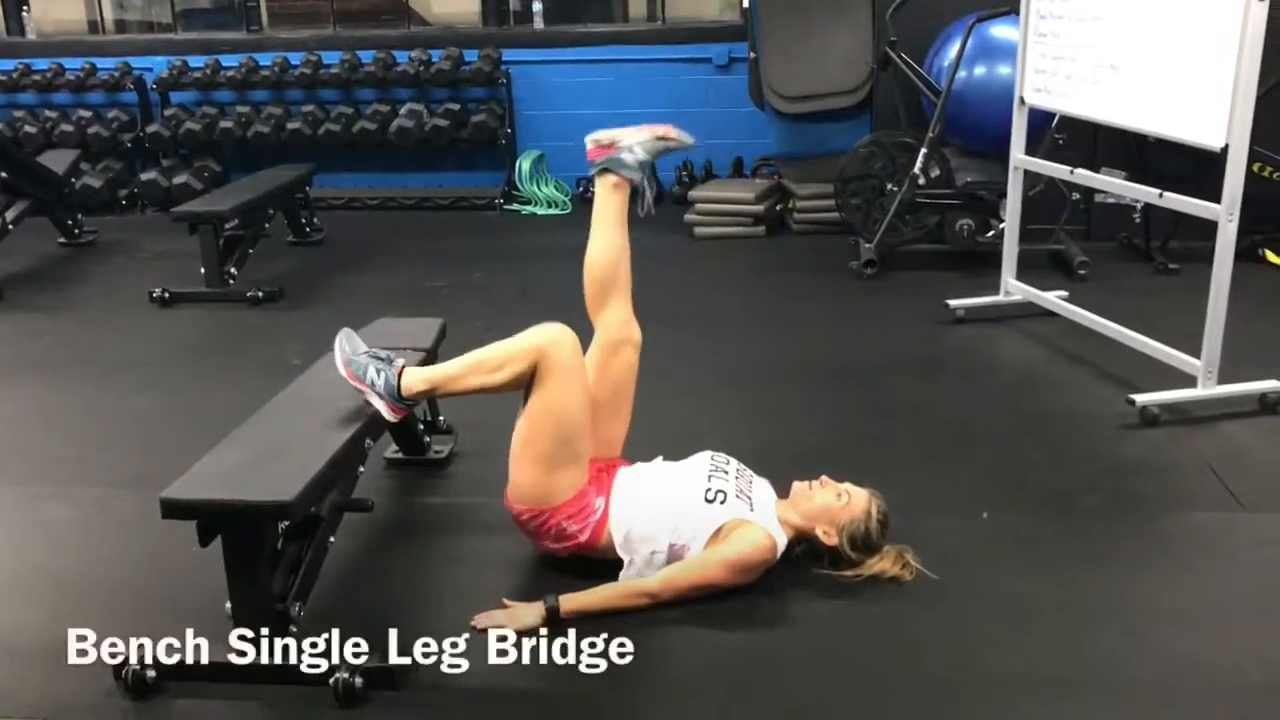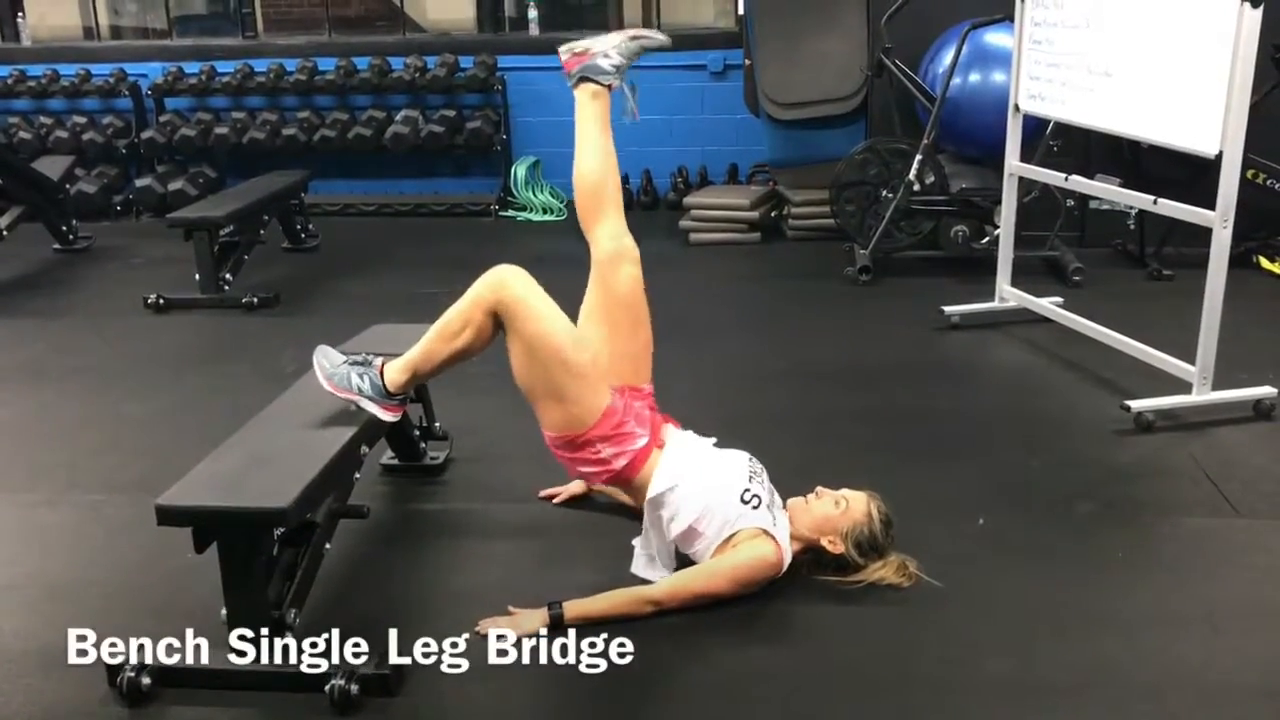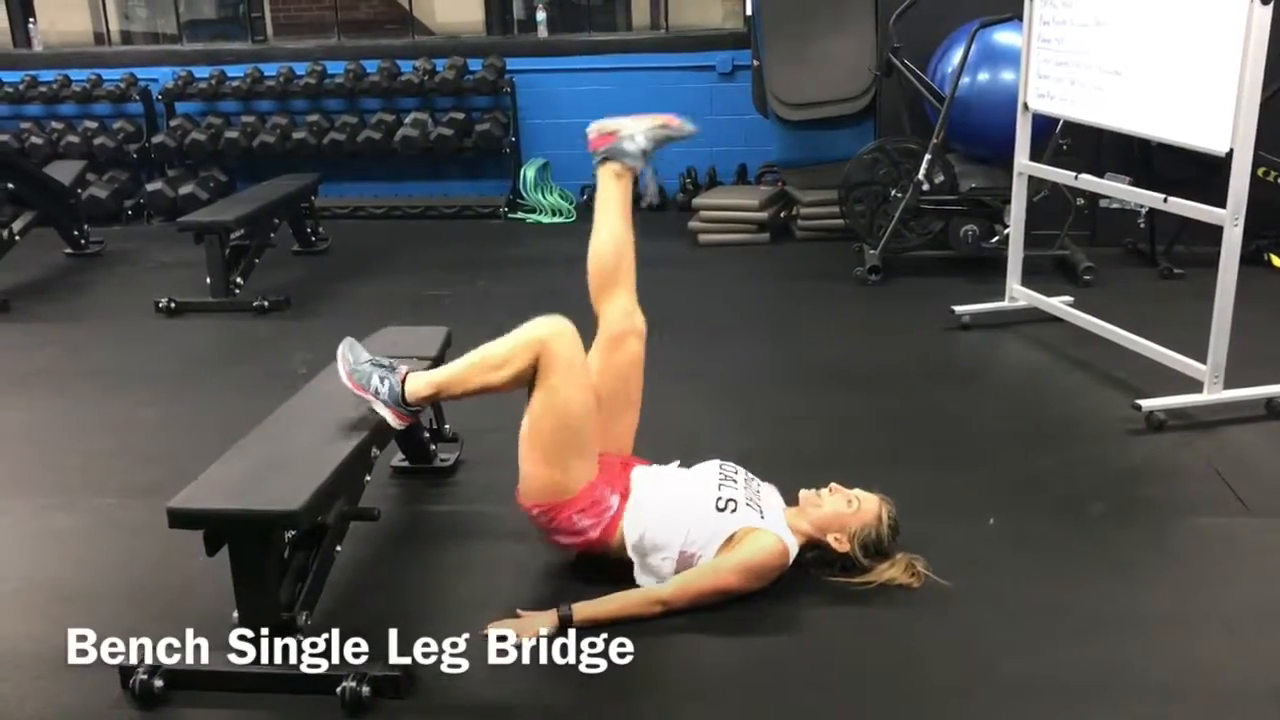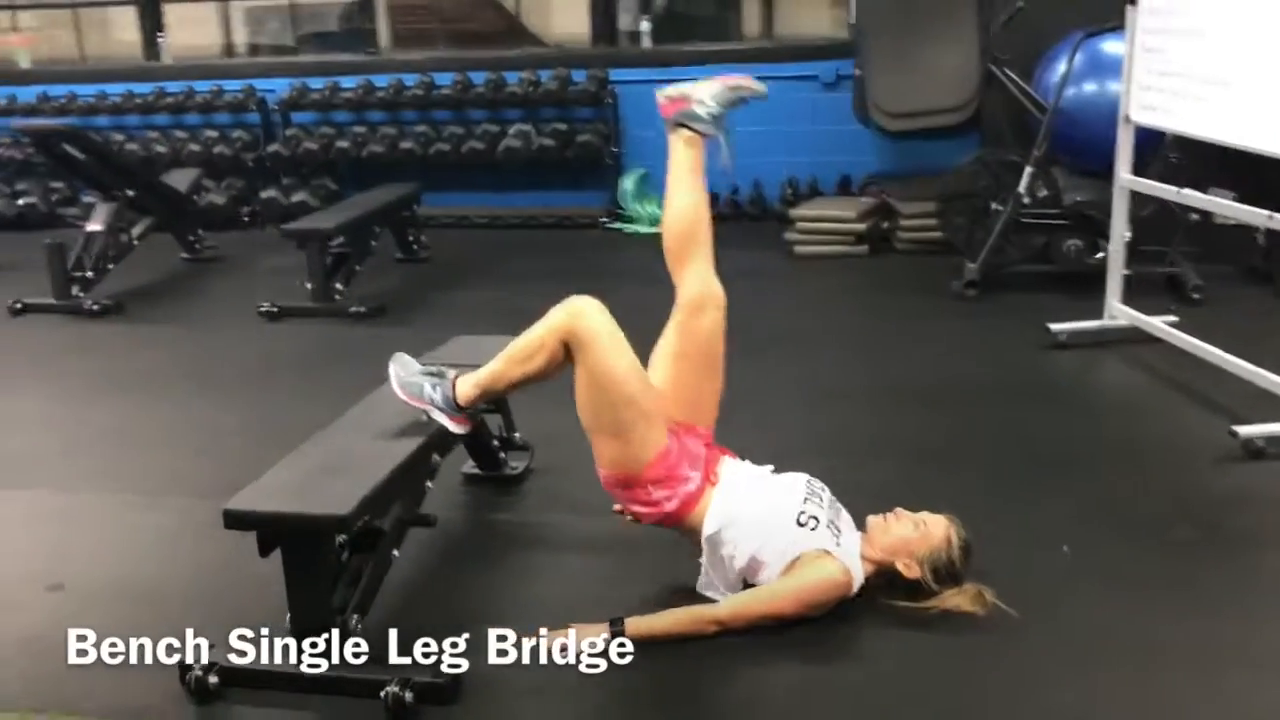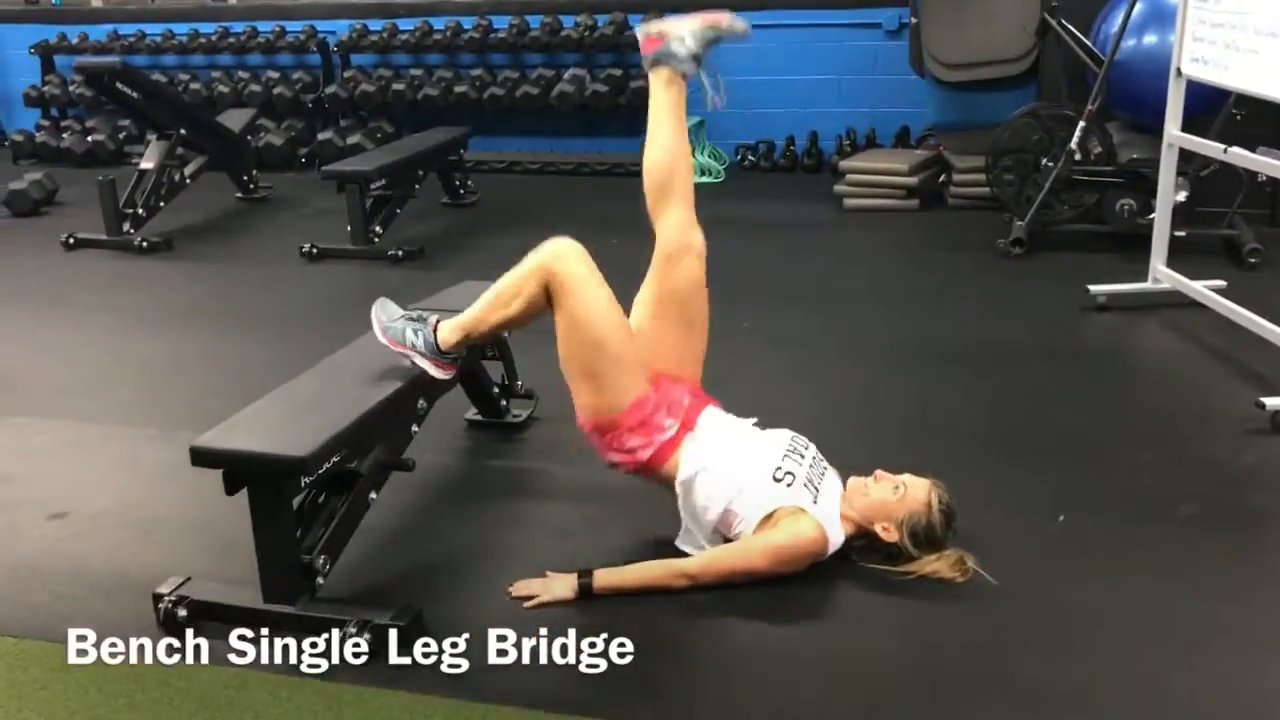
dt=1s
person 1, frame 1
left shoulder: (759, 545)
right shoulder: (760, 500)
left elbow: (652, 591)
left wrist: (545, 611)
left hip: (565, 515)
right hip: (598, 484)
left knee: (554, 342)
left ankle: (402, 386)
person 1, frame 2
left shoulder: (766, 553)
right shoulder: (771, 514)
left elbow: (655, 598)
left wrist: (551, 616)
left hip: (608, 437)
right hip: (629, 420)
left knee: (505, 285)
right knee: (614, 252)
left ankle: (388, 384)
person 1, frame 3
left shoulder: (771, 551)
right shoulder: (770, 509)
left elbow: (664, 598)
left wrist: (559, 619)
left hip: (581, 511)
right hip: (611, 481)
left knee: (555, 335)
left ankle: (407, 392)
person 1, frame 4
left shoulder: (834, 576)
right shoulder: (840, 534)
left elbow: (718, 618)
left wrist: (613, 631)
left hip: (665, 478)
right hip: (693, 461)
left knee: (581, 316)
right knee: (701, 296)
left ankle: (460, 397)
person 1, frame 5
left shoulder: (810, 535)
right shoulder: (822, 488)
left elbow: (690, 572)
left wrist: (583, 584)
left hip: (643, 429)
right hip: (676, 412)
left knee: (561, 257)
left ankle: (444, 343)
